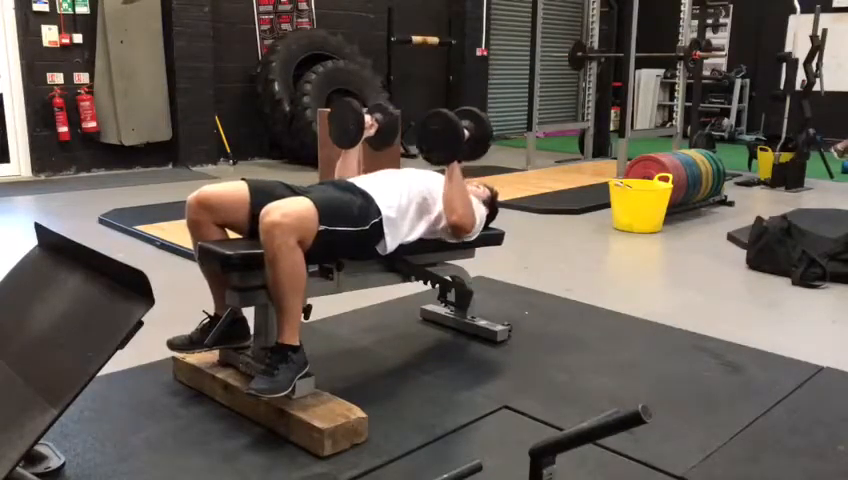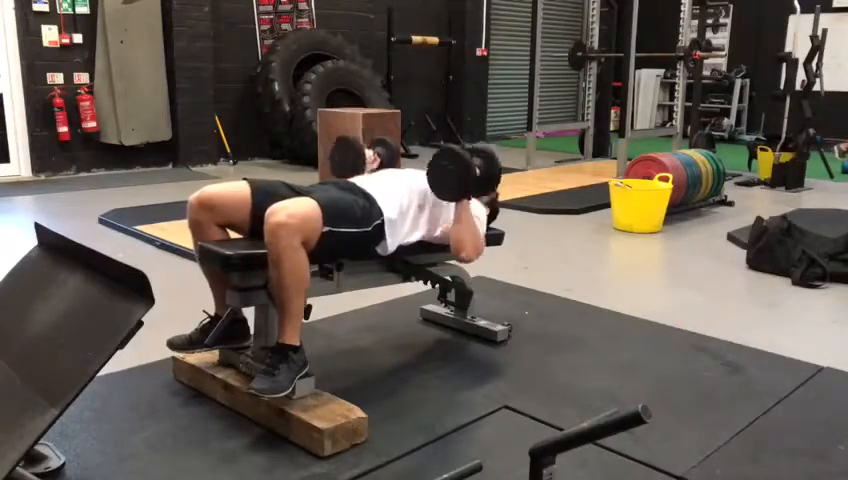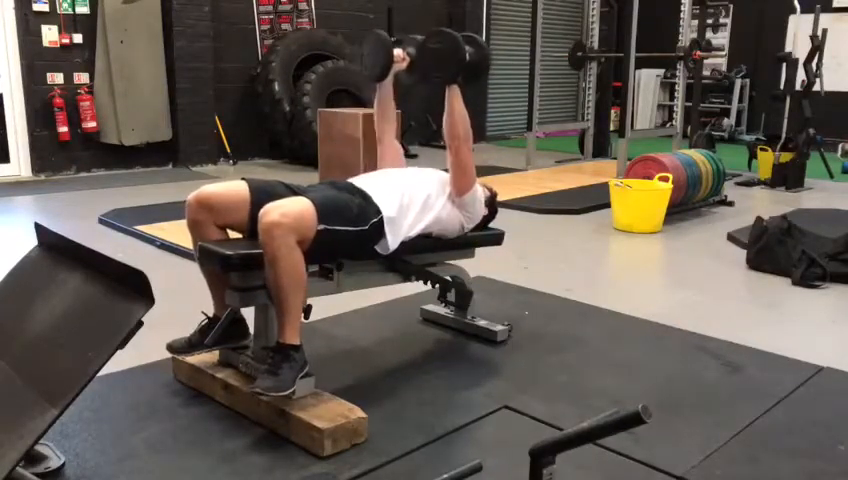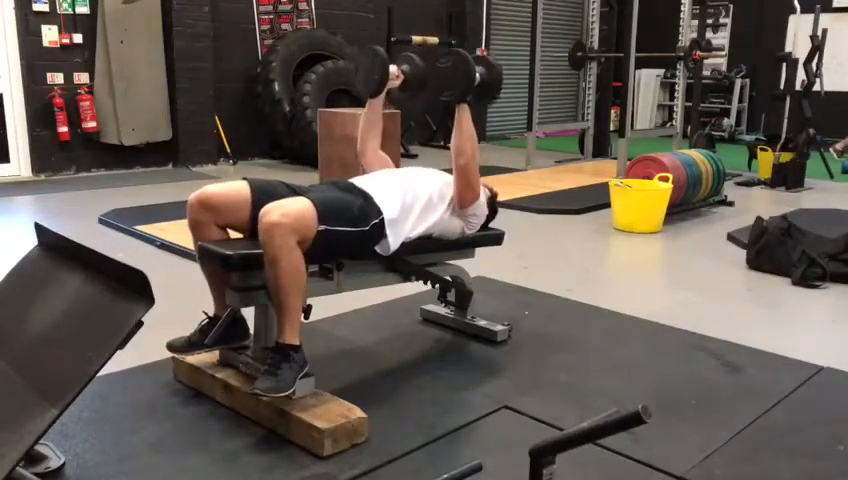
dt=0.7s
person 1, frame 1
left shoulder: (470, 210)
right shoulder: (424, 185)
left elbow: (457, 221)
left wrist: (454, 158)
left hip: (369, 215)
left knee: (278, 223)
right knee: (202, 203)
left ankle: (289, 352)
right ankle: (228, 323)
person 1, frame 2
left shoulder: (471, 209)
right shoulder: (430, 184)
left elbow: (467, 252)
left wrist: (463, 193)
right wrist: (359, 169)
left hip: (370, 214)
left knee: (283, 223)
right knee: (203, 204)
left ankle: (289, 352)
right ankle: (227, 321)
person 1, frame 3
left shoulder: (465, 209)
right shoulder: (416, 183)
left elbow: (460, 146)
right elbow: (385, 135)
left wrist: (452, 83)
right wrist: (387, 75)
left hip: (369, 214)
left knee: (276, 222)
right knee: (202, 204)
left ankle: (290, 352)
right ankle: (226, 322)
person 1, frame 4
left shoulder: (468, 213)
right shoulder: (412, 183)
left elbow: (465, 162)
right elbow: (368, 149)
left wrist: (462, 102)
right wrist: (379, 89)
left hip: (370, 214)
left knee: (277, 222)
right knee: (203, 203)
left ankle: (289, 352)
right ankle: (226, 321)
